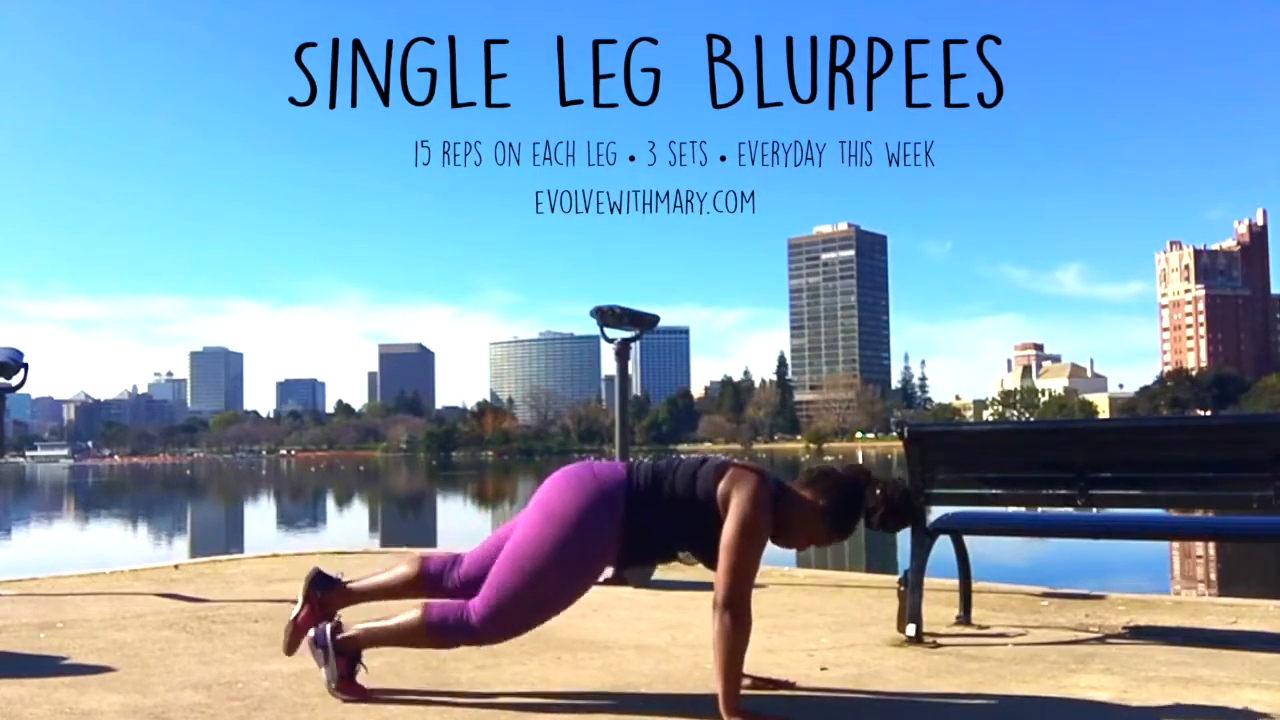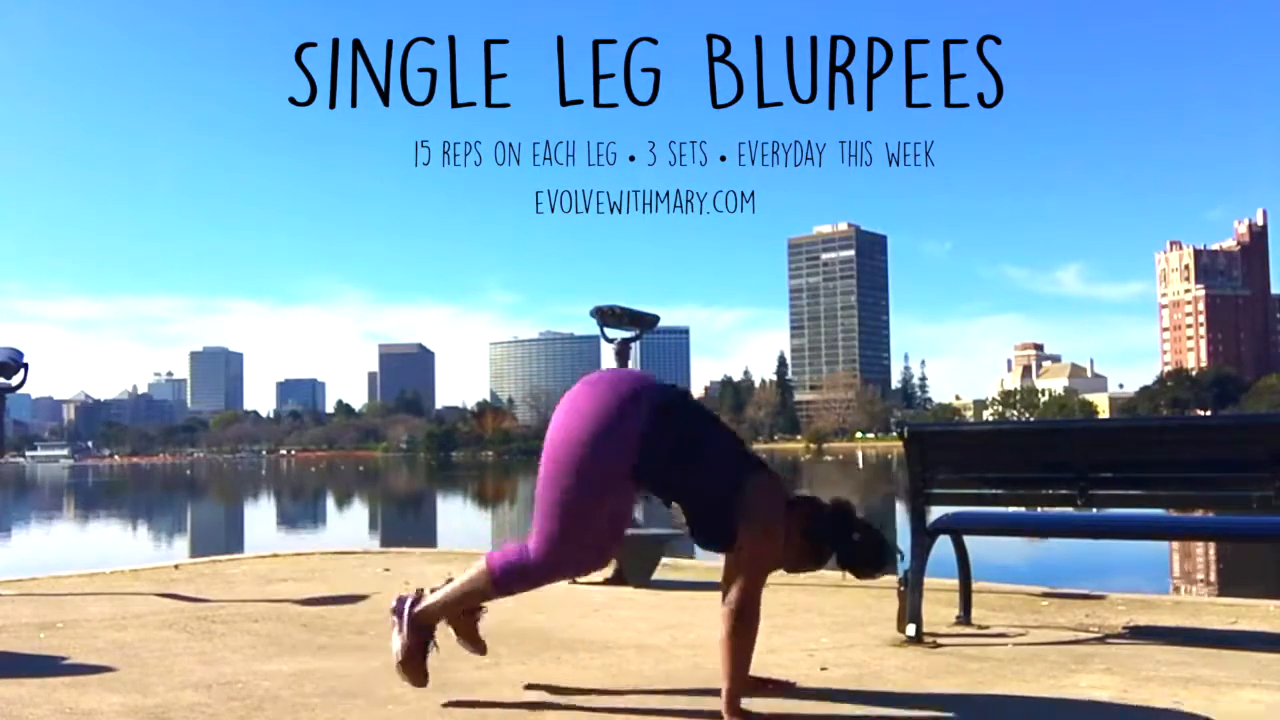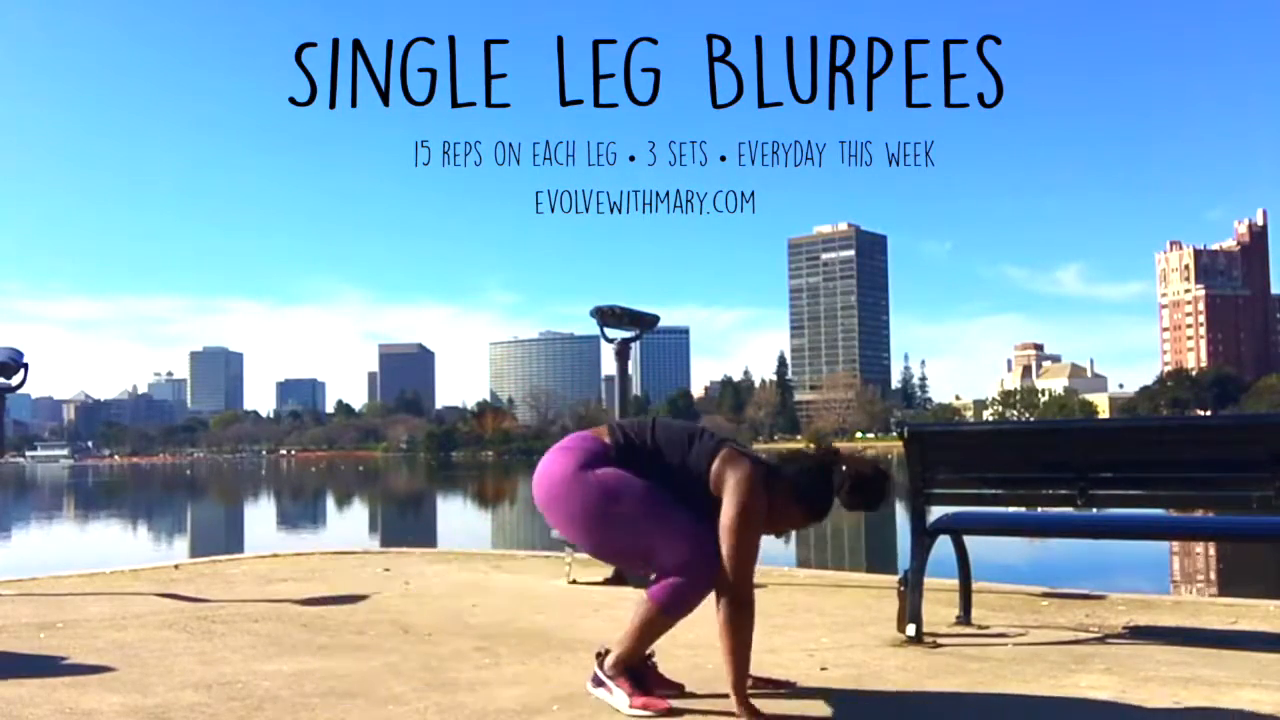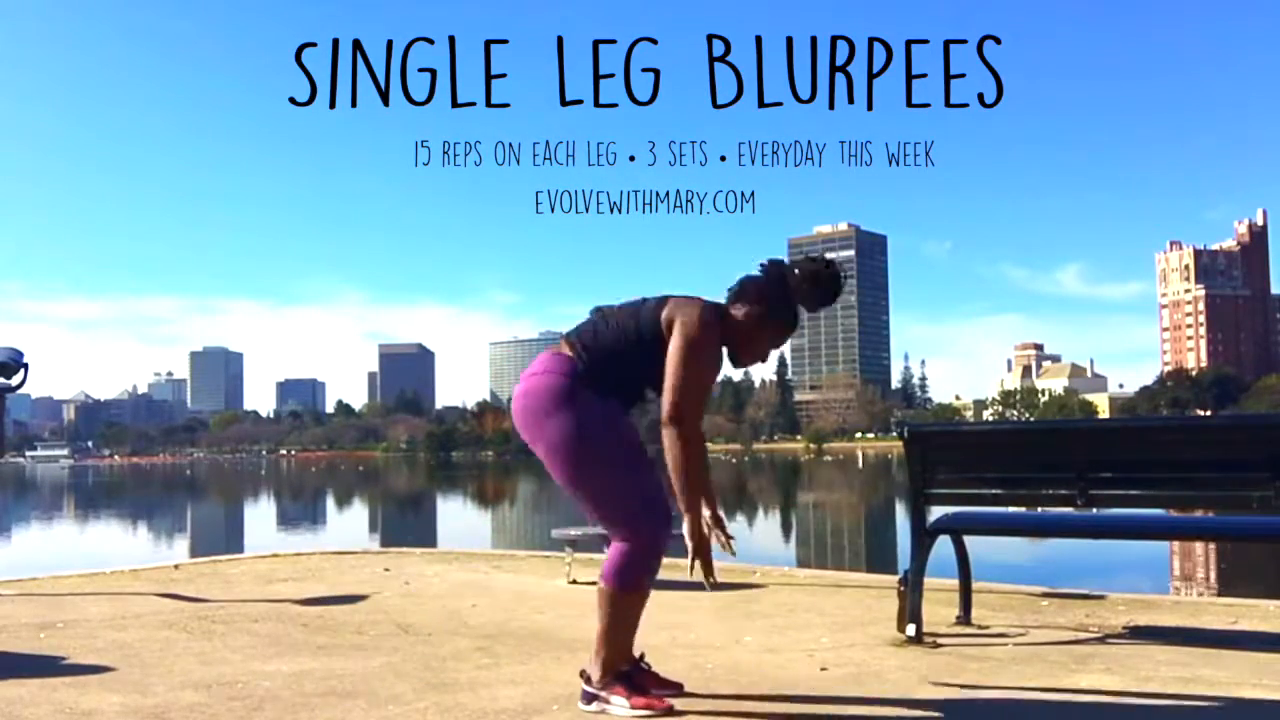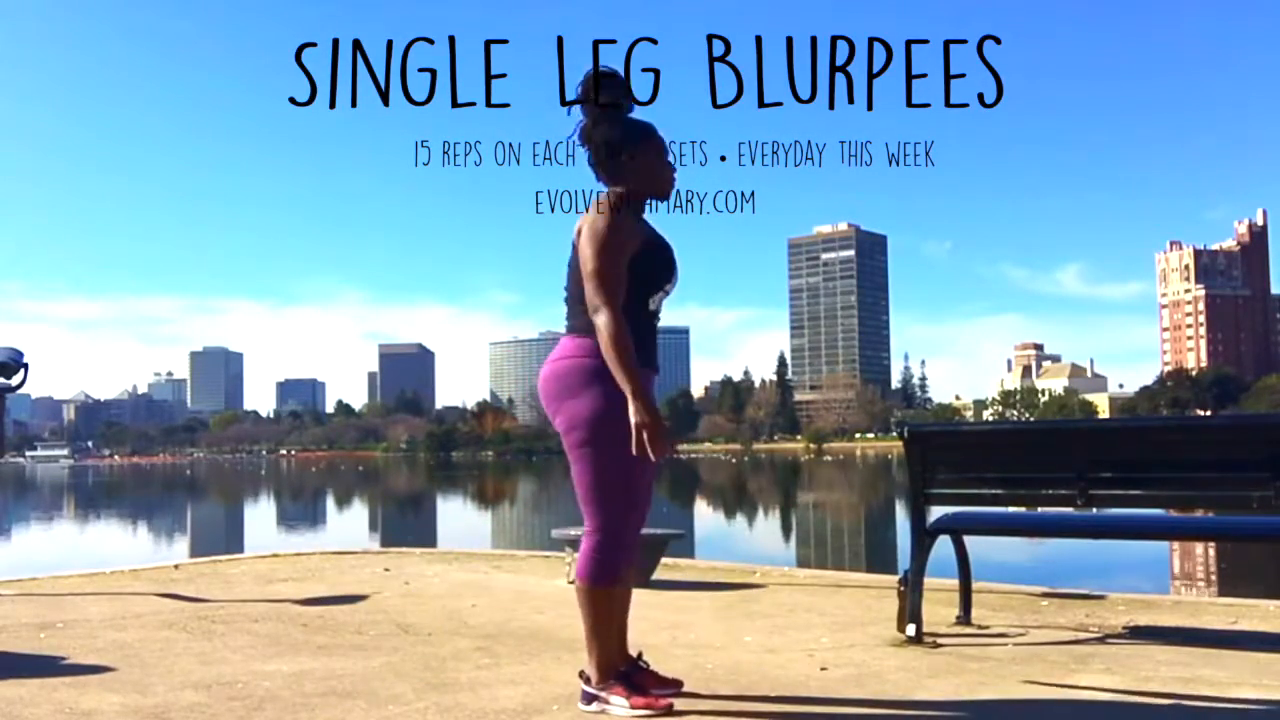
dt=0.3s
person 1, frame 1
left shoulder: (757, 499)
right shoulder: (757, 501)
left elbow: (730, 602)
right elbow: (730, 606)
left hip: (584, 498)
right hip: (588, 512)
left knee: (459, 575)
right knee: (483, 618)
left ankle: (329, 592)
right ankle: (341, 639)
person 1, frame 2
left shoulder: (760, 508)
right shoulder: (769, 516)
left elbow: (734, 591)
right elbow: (741, 602)
left wrist: (739, 675)
left hip: (615, 408)
right hip: (608, 411)
left knee: (598, 546)
right knee: (551, 554)
left ankle: (462, 603)
right ankle: (423, 614)
person 1, frame 3
left shoulder: (746, 482)
right shoulder: (748, 485)
left elbow: (735, 588)
right elbow: (735, 591)
left wrist: (740, 674)
left hip: (589, 472)
right hip: (572, 473)
left knee: (696, 558)
right knee: (698, 561)
left ankle: (631, 661)
right ankle: (613, 670)
person 1, frame 4
left shoulder: (704, 337)
right shoulder: (700, 324)
left elbow: (687, 431)
right elbow: (674, 421)
left wrist: (706, 506)
right wrist: (693, 517)
left hip: (573, 397)
right hip: (556, 395)
left knee: (646, 523)
right knee: (643, 529)
left ankle: (619, 665)
right ankle: (604, 680)
person 1, frame 5
left shoulder: (631, 224)
right shoulder: (610, 221)
right elbow: (605, 315)
left wrist: (638, 398)
right wrist: (639, 400)
left hip: (612, 384)
right hip: (592, 380)
left knee: (625, 531)
right knee: (608, 531)
left ankle: (619, 663)
